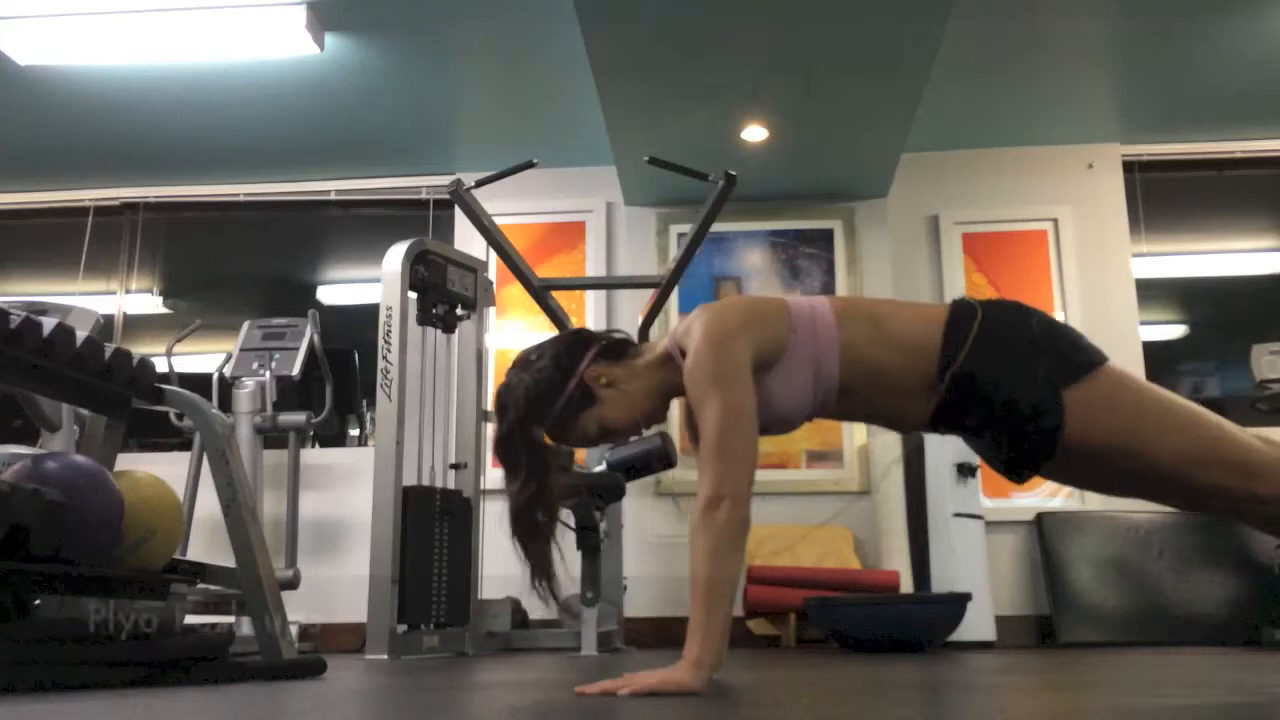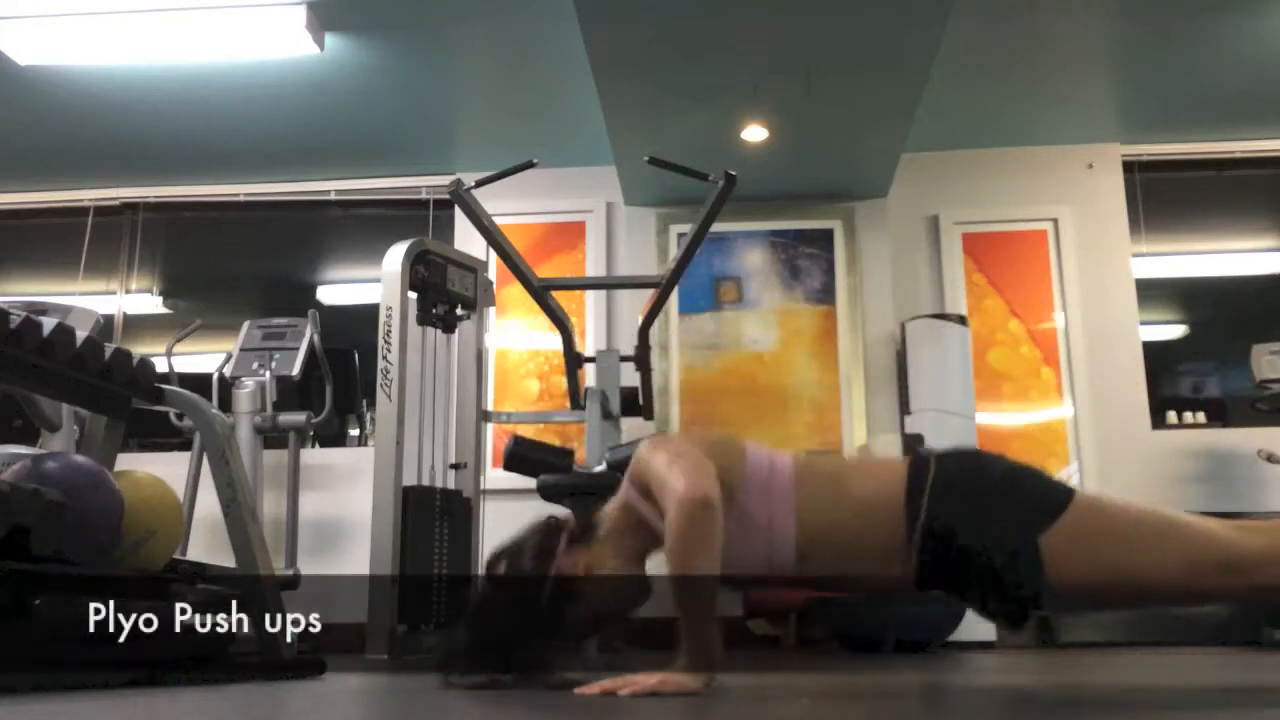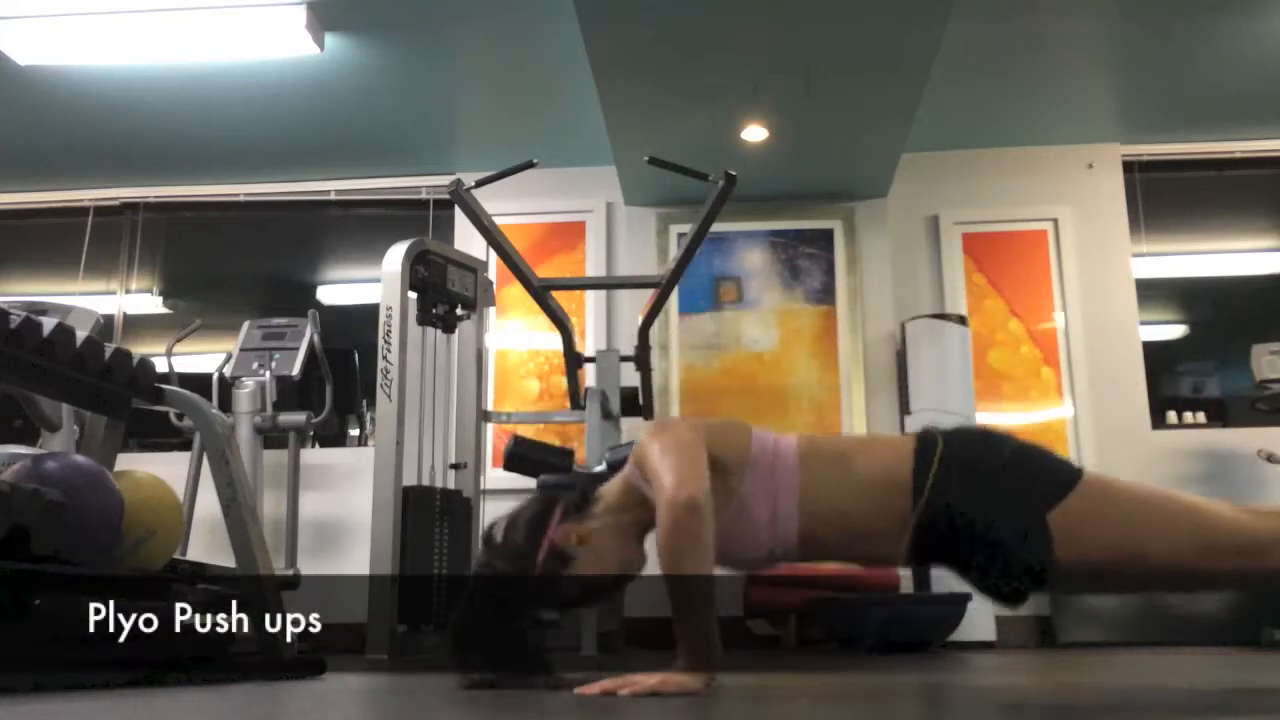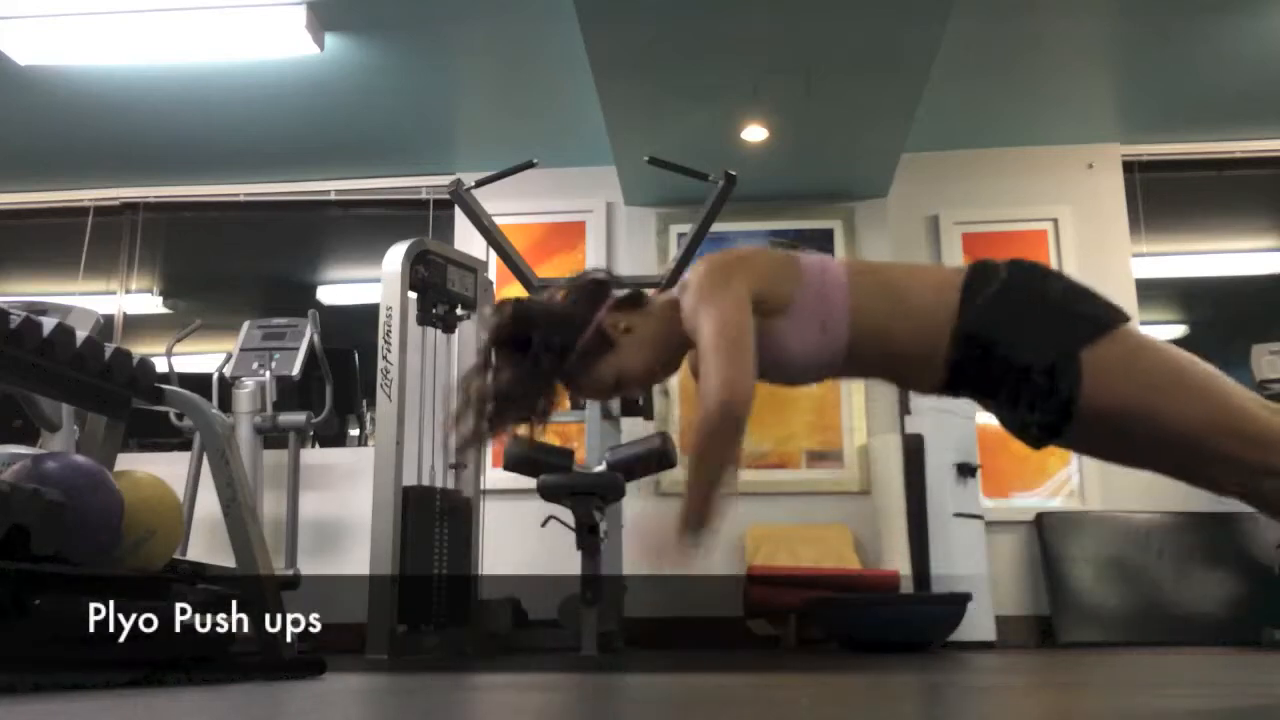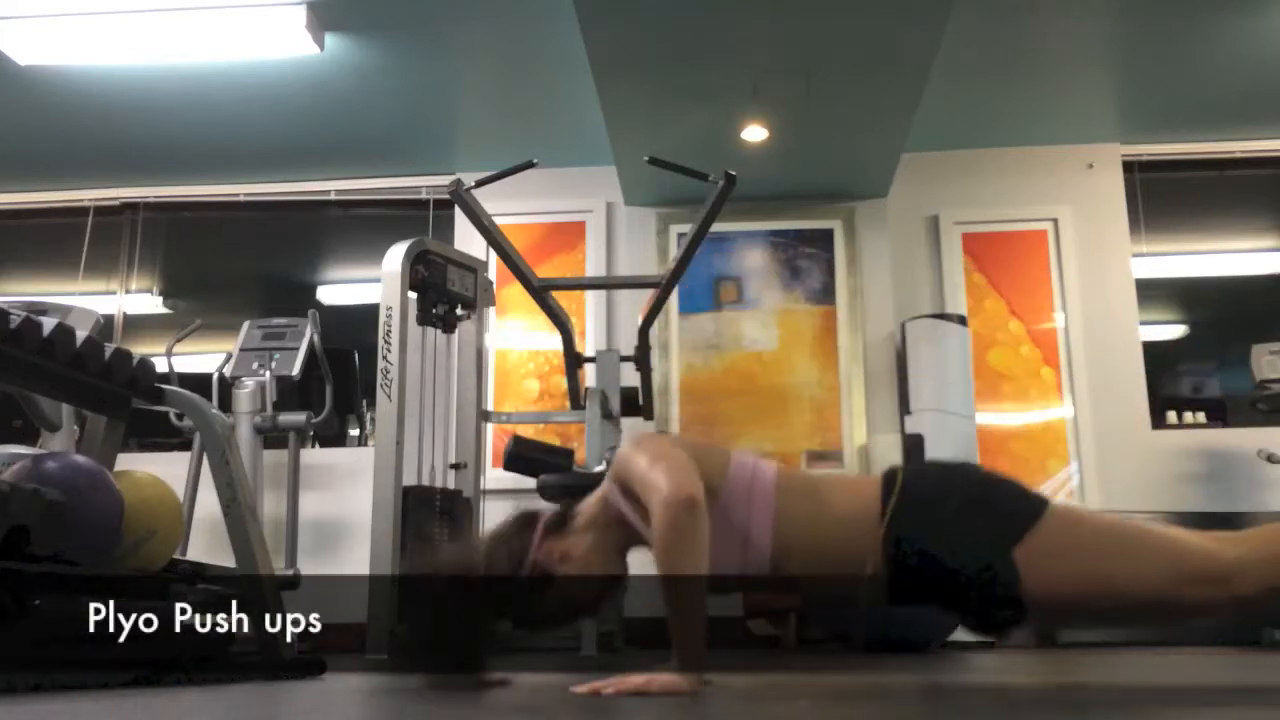
dt=0.4s
person 1, frame 1
left shoulder: (713, 342)
right shoulder: (692, 375)
left elbow: (725, 502)
right elbow: (717, 504)
left wrist: (697, 665)
right wrist: (695, 654)
left hip: (1003, 366)
right hip: (977, 391)
person 1, frame 2
left shoulder: (652, 465)
right shoulder: (653, 523)
left elbow: (700, 509)
left wrist: (694, 666)
left hip: (966, 517)
right hip: (945, 532)
person 1, frame 3
left shoulder: (658, 448)
right shoulder: (656, 495)
left elbow: (688, 507)
left wrist: (694, 665)
left hip: (968, 496)
right hip: (947, 507)
person 1, frame 4
left shoulder: (714, 289)
right shoulder: (702, 331)
left elbow: (728, 407)
right elbow: (720, 428)
left wrist: (679, 547)
left hip: (1019, 332)
right hip: (999, 345)
person 1, frame 5
left shoulder: (638, 462)
right shoulder: (637, 501)
left elbow: (690, 512)
left wrist: (685, 667)
left hip: (948, 534)
right hip: (930, 550)
